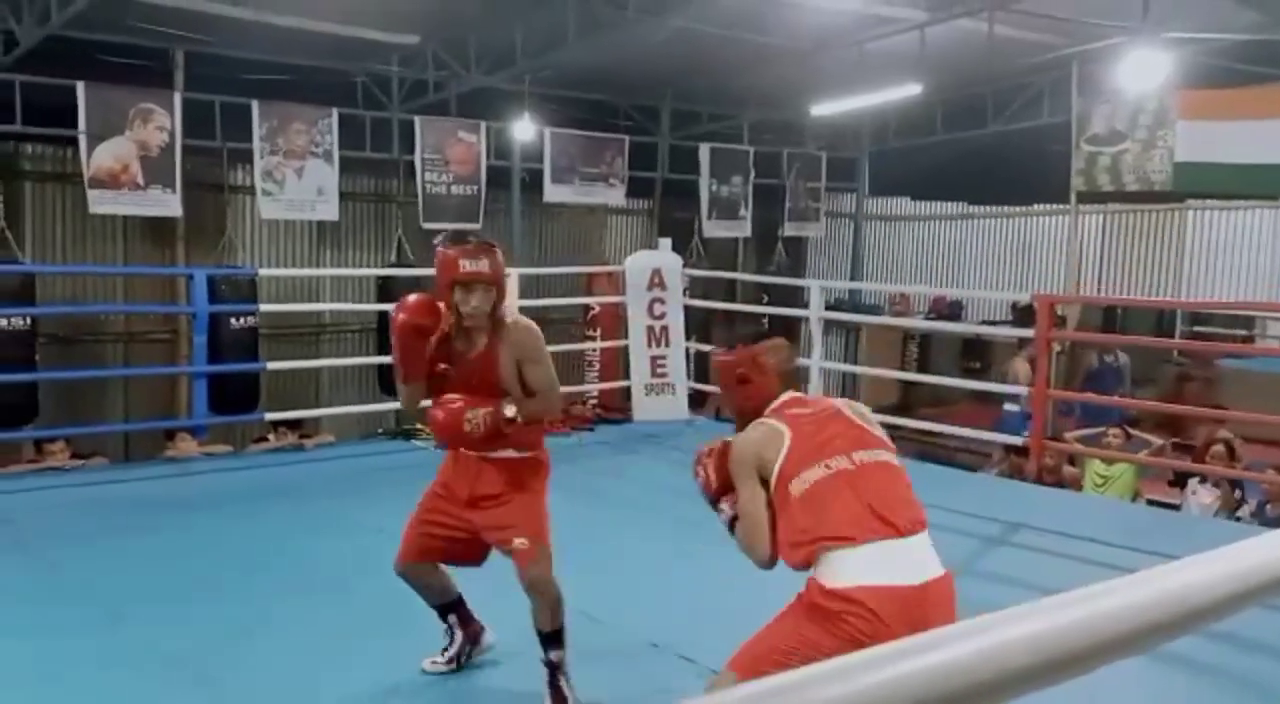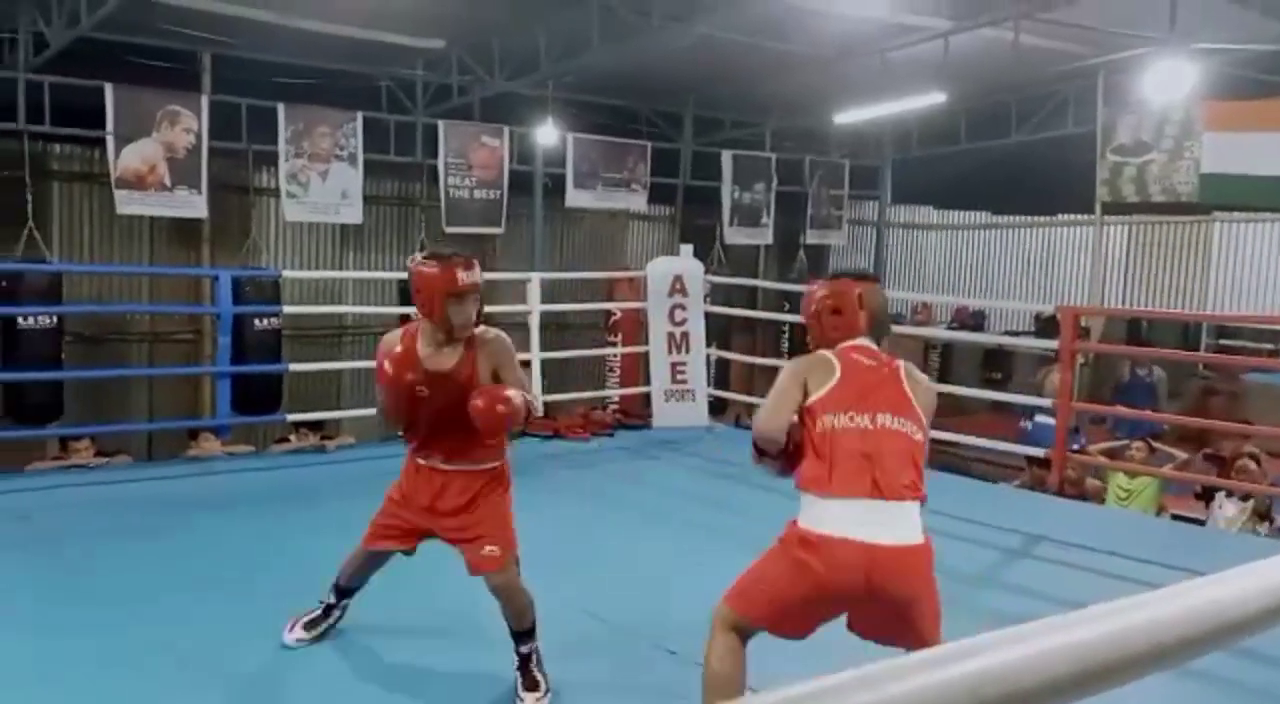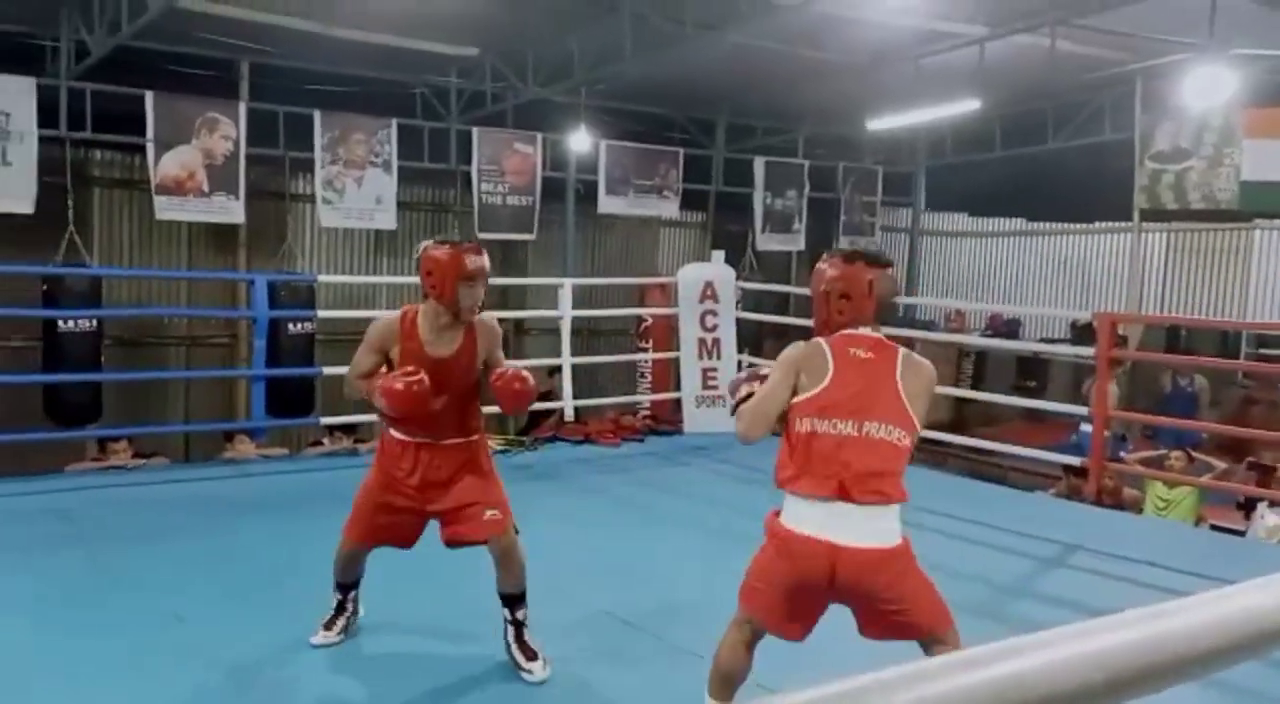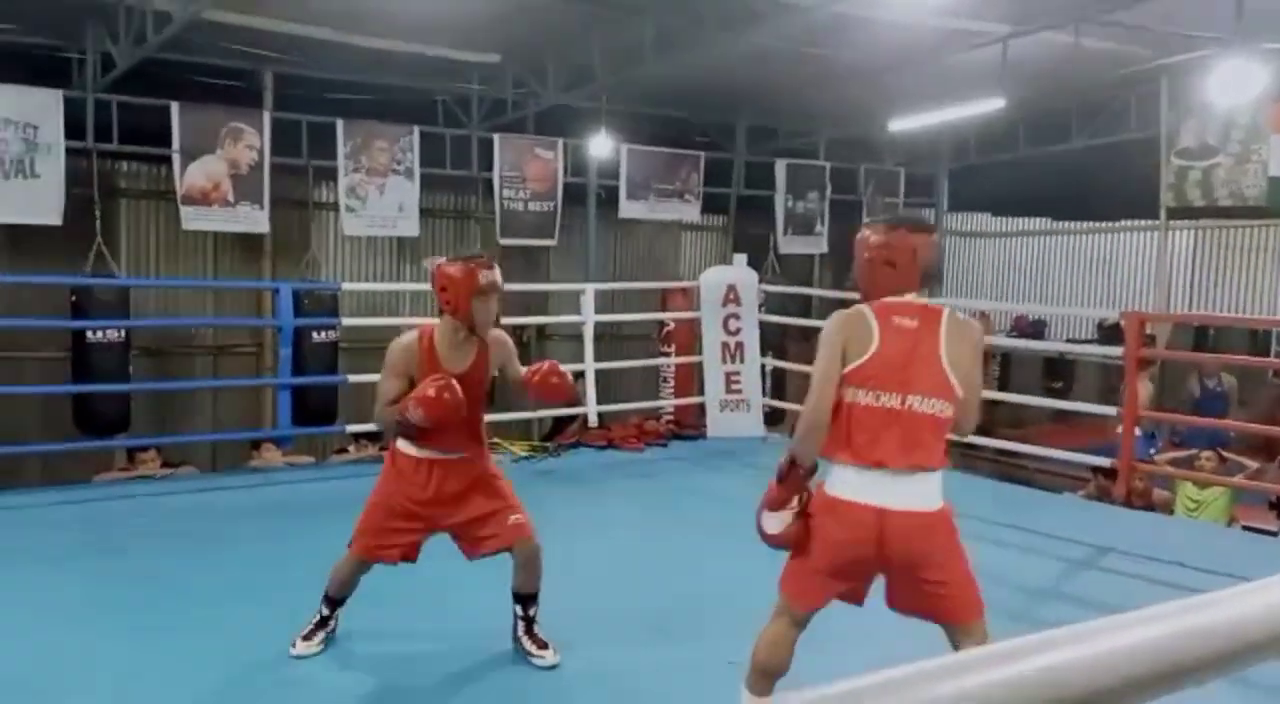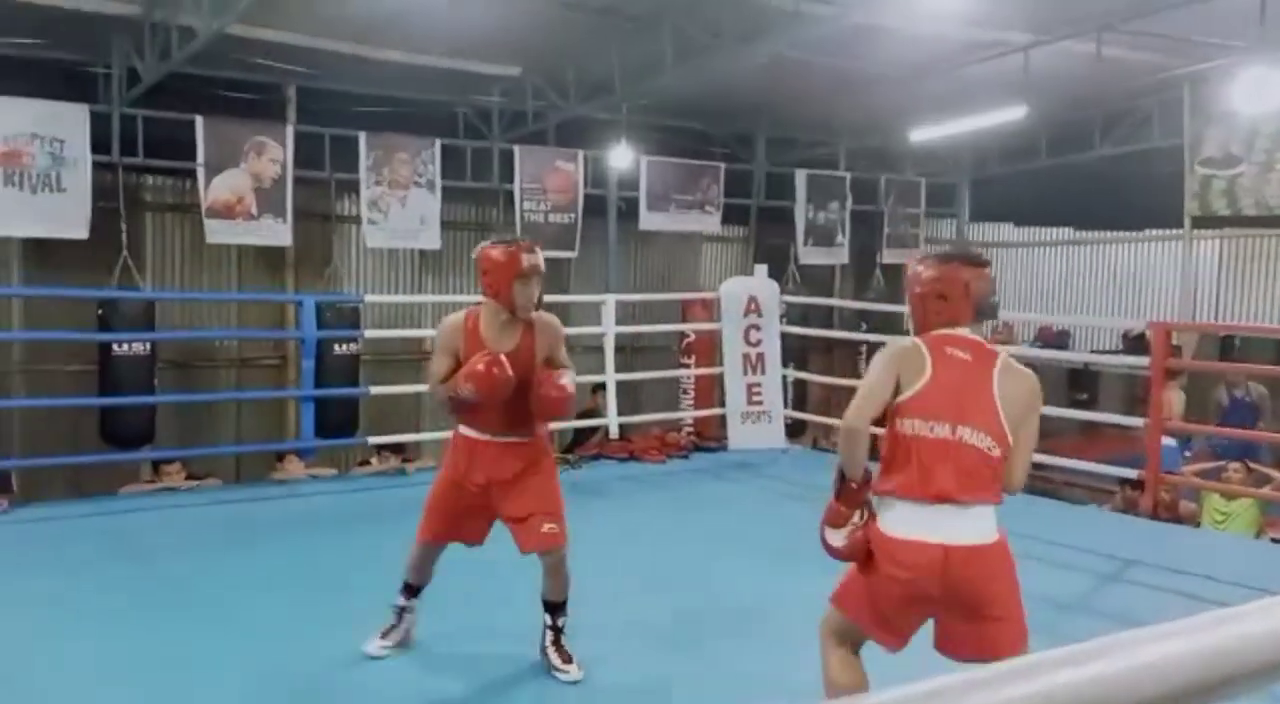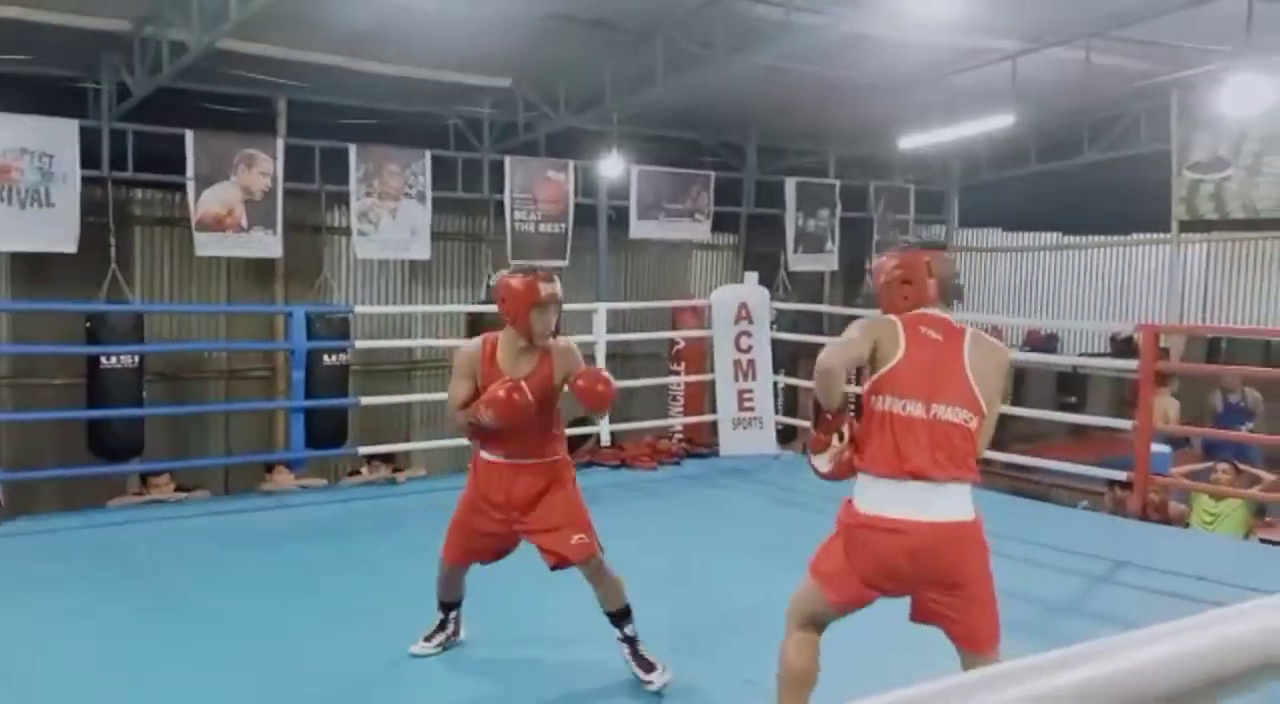
dt=0.2s
person 1, frame 1
left shoulder: (518, 333)
right shoulder: (432, 328)
left elbow: (553, 405)
right elbow: (409, 401)
left wrist: (497, 414)
right wrist: (406, 351)
left hip: (517, 468)
right hip: (462, 465)
left knee: (533, 569)
right knee: (411, 561)
left ankle: (554, 666)
right ankle: (467, 631)
person 1, frame 2
left shoulder: (492, 343)
right shoulder: (397, 345)
left elbow: (521, 396)
right elbow: (390, 421)
left wrist: (515, 405)
right wrist: (392, 397)
left hip: (480, 479)
right hip: (423, 472)
left knee: (502, 577)
right knee: (368, 551)
left ankle: (529, 660)
right ankle: (332, 608)
person 1, frame 3
left shoulder: (486, 330)
right shoulder: (390, 328)
left elbow: (497, 380)
right elbow: (355, 382)
left wrist: (515, 390)
right wrist: (379, 396)
left hip: (464, 455)
right hip: (402, 455)
left knee: (504, 542)
right knee: (354, 542)
left ankle: (516, 633)
right ankle: (345, 606)
person 1, frame 4
left shoulder: (497, 344)
right shoulder: (408, 348)
left elbow: (520, 380)
right elbow: (384, 416)
left wrist: (543, 386)
right wrist: (414, 411)
left hip: (471, 467)
right hip: (411, 469)
left knee: (525, 545)
right knee: (361, 554)
left ankle: (525, 626)
right ankle: (325, 619)
person 1, frame 5
left shoulder: (547, 328)
right shoulder: (455, 327)
left elbow: (563, 378)
right elbow: (437, 393)
left wrist: (566, 391)
right wrist: (461, 388)
left hip: (527, 453)
right hip: (470, 450)
left knee: (553, 550)
right knee: (429, 540)
left ankle: (554, 636)
right ankle: (403, 615)
person 1, frame 6
left shoulder: (563, 352)
right shoulder: (473, 353)
left elbow: (593, 400)
right elbow: (457, 418)
left wrist: (599, 397)
right wrist: (483, 416)
left hip: (548, 475)
right hip: (491, 472)
left knee: (592, 562)
right knee: (453, 558)
left ankle: (633, 646)
right ankle: (448, 623)
person 2, frame 1
left shoulder: (751, 443)
right shoulder: (854, 411)
left elbow: (762, 553)
left wrist: (727, 508)
left hip: (850, 598)
right hip: (930, 588)
person 2, frame 2
left shoulder: (809, 367)
right shoulder: (919, 386)
left elbow: (768, 431)
left wrist: (782, 448)
left hip: (824, 543)
right hip: (903, 548)
left knee: (727, 624)
right knee: (924, 650)
person 2, frame 3
left shoulder: (804, 356)
right shoulder: (919, 372)
left elbow: (749, 431)
left wrist: (746, 399)
left hip: (802, 538)
right hip: (879, 547)
left knee: (743, 631)
right knee: (943, 643)
person 2, frame 4
left shoulder: (847, 325)
right shoulder: (964, 335)
left elbow: (813, 414)
right elbow: (964, 424)
left wrist: (794, 475)
left hip: (846, 508)
right hip: (921, 514)
left knee: (787, 619)
right knee: (972, 635)
person 2, frame 5
left shoulder: (903, 356)
right shoulder: (1020, 382)
left elbow: (854, 424)
right elbow: (1013, 480)
left wrist: (851, 493)
left hip: (899, 545)
right hip: (977, 551)
left knee: (839, 639)
person 2, frame 6
left shoulder: (879, 331)
right shoulder: (992, 354)
left elbow: (830, 362)
right elbow: (973, 440)
left wrist: (827, 415)
left hip: (875, 524)
right hip: (953, 528)
left knee: (802, 621)
right knee: (983, 659)
